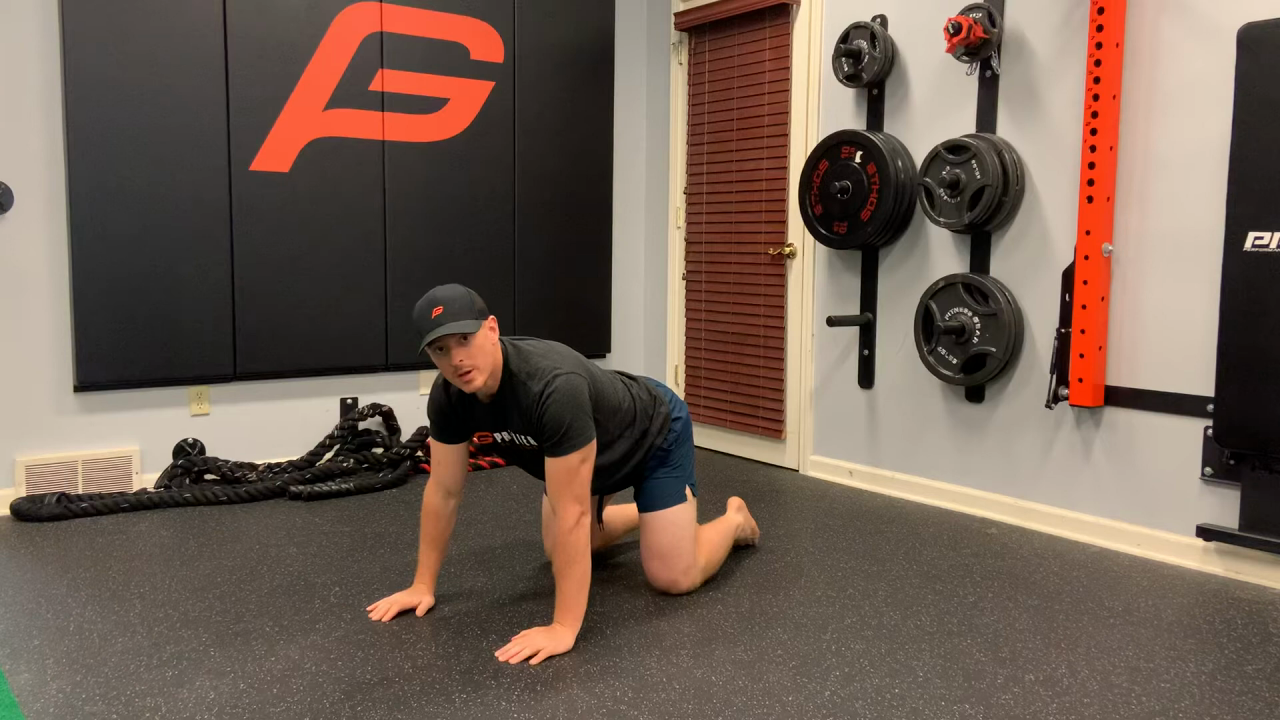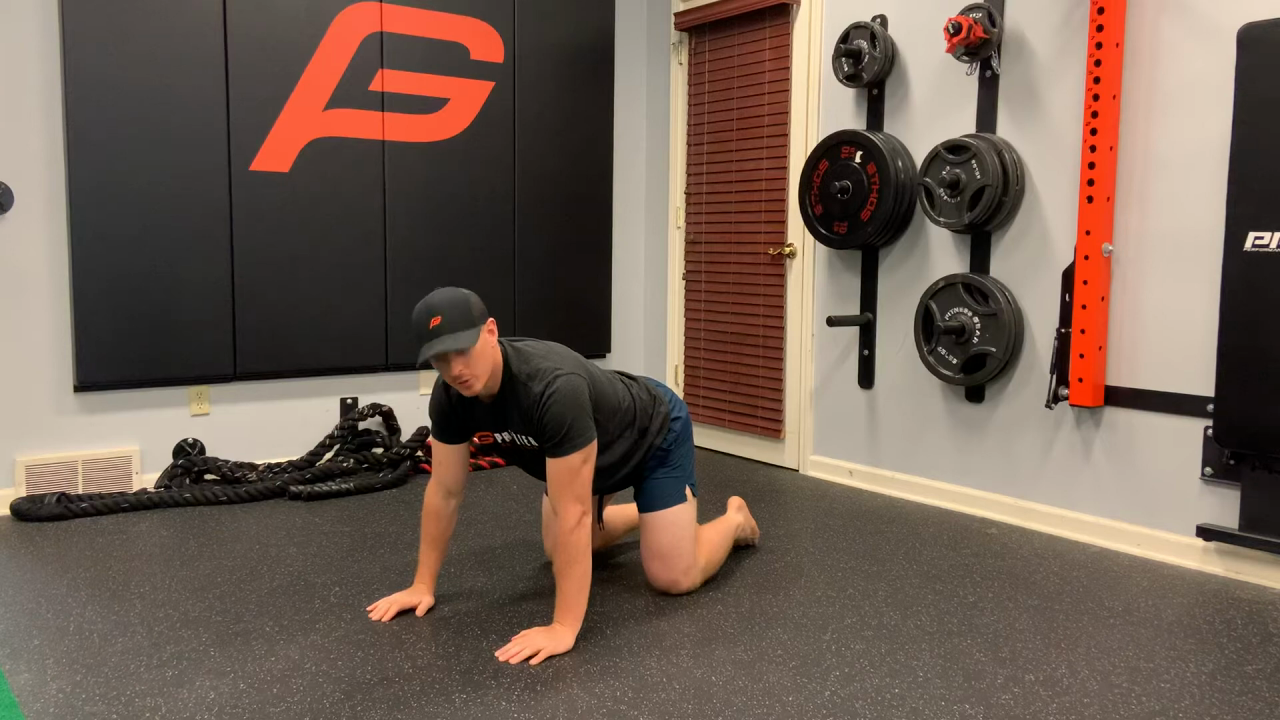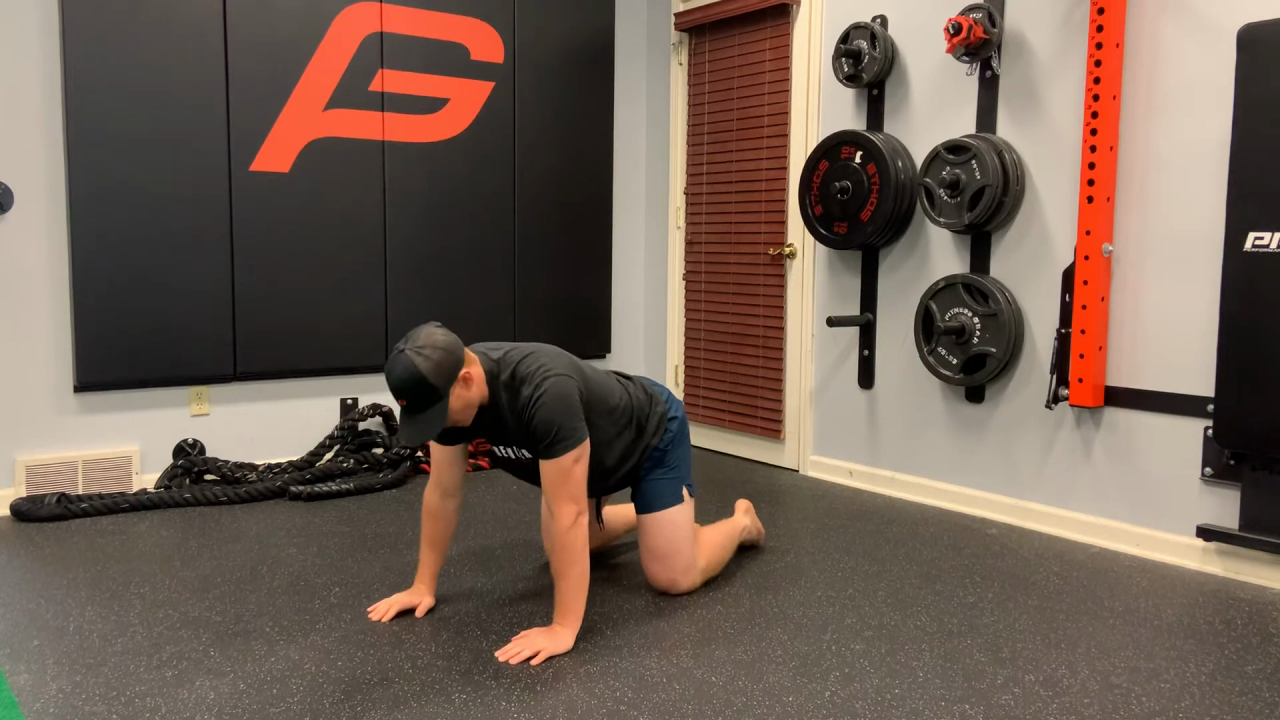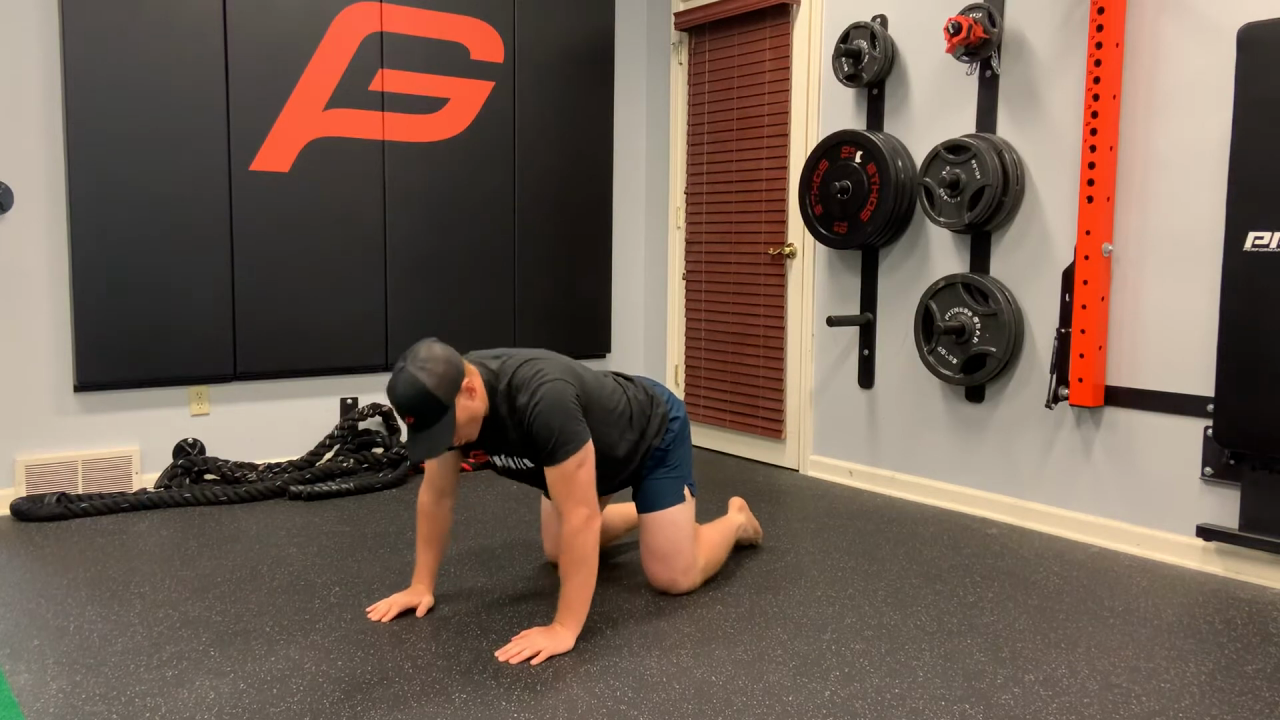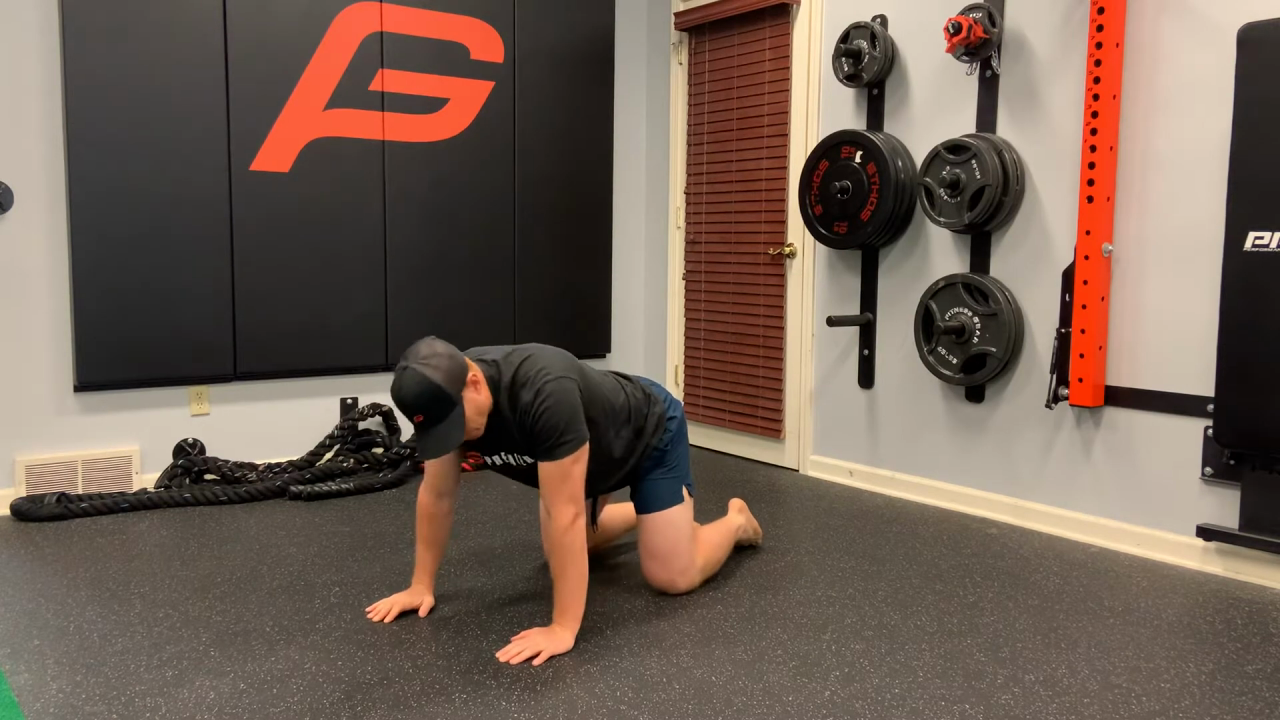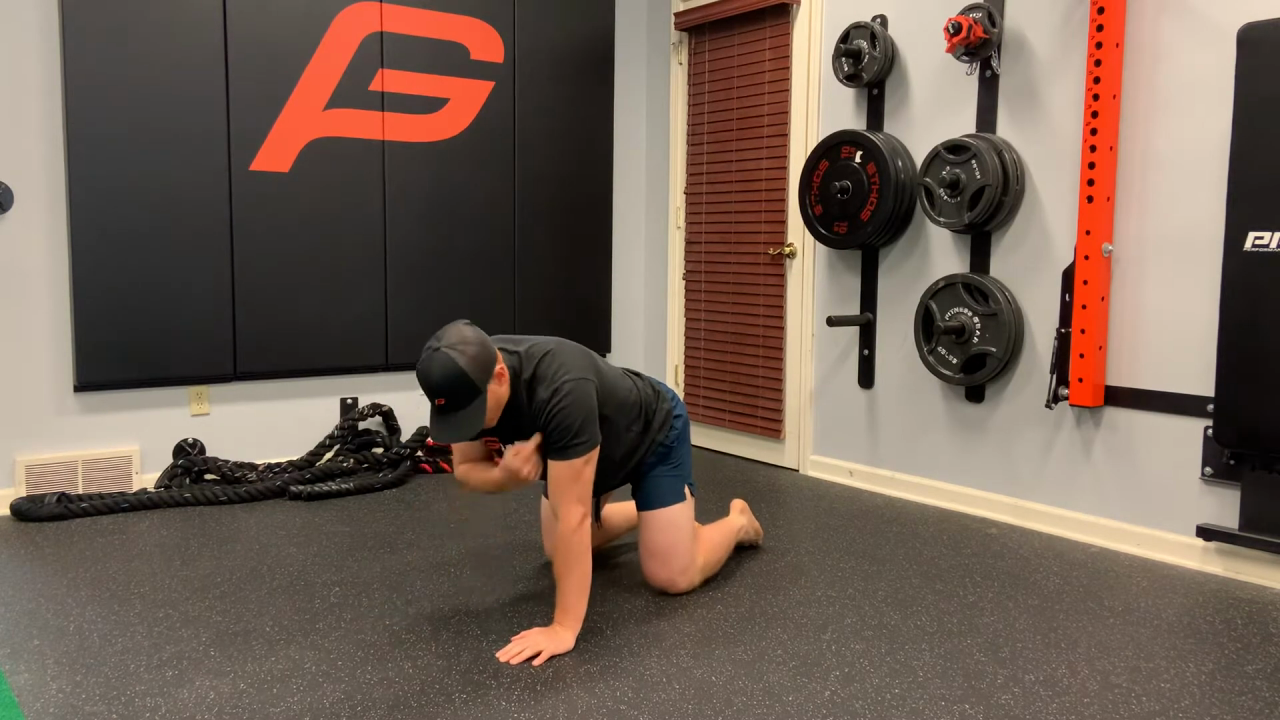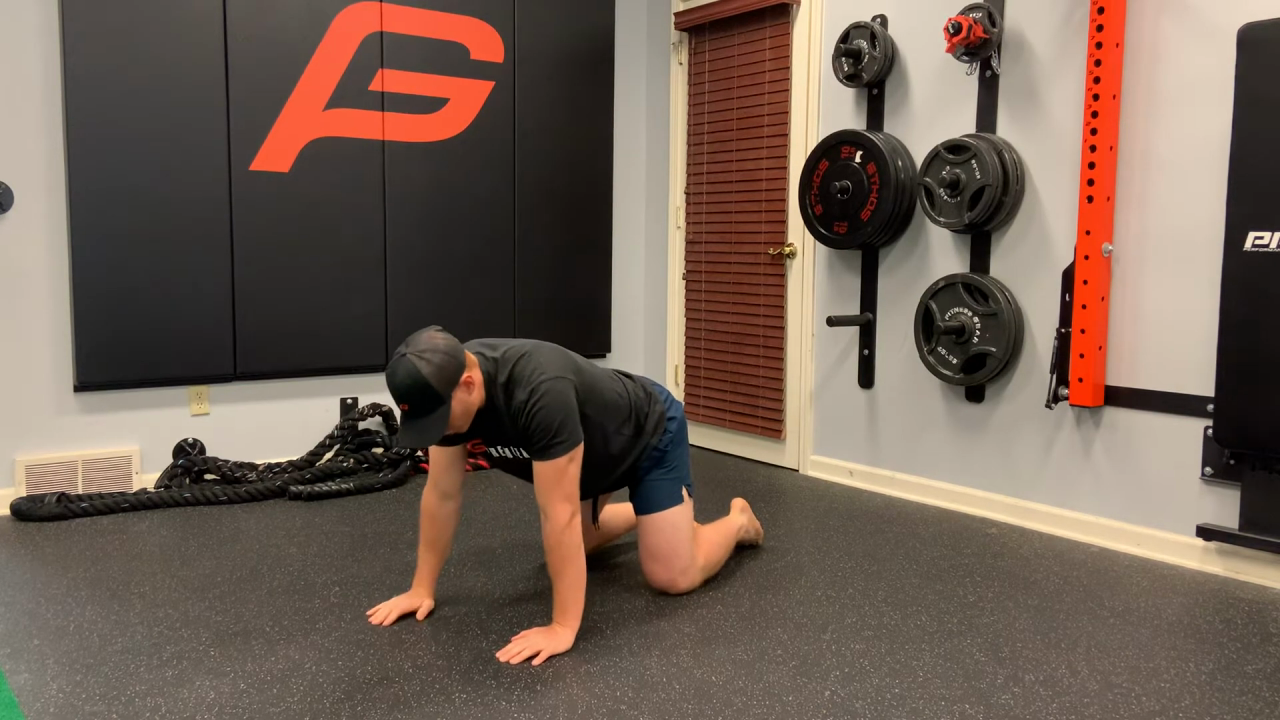
dt=0.7s
person 1, frame 1
left shoulder: (554, 386)
right shoulder: (449, 396)
left elbow: (571, 512)
right elbow: (443, 492)
left wrist: (564, 628)
right wrist: (423, 585)
left hip: (655, 433)
right hip: (596, 446)
left knee: (673, 578)
right knee: (560, 553)
left ankle: (735, 520)
right ankle: (643, 513)
person 1, frame 2
left shoulder: (554, 387)
right shoulder: (450, 394)
left elbow: (573, 512)
right elbow: (444, 492)
left wrist: (564, 627)
right wrist: (423, 585)
left hip: (655, 433)
right hip: (597, 447)
left knee: (673, 578)
right knee: (560, 553)
left ankle: (734, 521)
right ankle: (642, 513)
person 1, frame 3
left shoulder: (544, 391)
right shoulder: (448, 389)
left elbow: (568, 512)
right elbow: (443, 494)
left wrist: (563, 628)
right wrist: (423, 585)
left hip: (652, 434)
right hip: (595, 446)
left knee: (674, 577)
right knee: (559, 554)
left ankle: (741, 522)
right ankle: (643, 514)
person 1, frame 4
left shoulder: (542, 400)
right shoulder: (443, 400)
left elbow: (580, 515)
right elbow: (436, 495)
left wrist: (565, 628)
right wrist: (422, 585)
left hip: (654, 432)
right hip: (600, 437)
left knee: (674, 577)
right knee: (559, 552)
left ankle: (736, 521)
right ankle: (640, 511)
person 1, frame 5
left shoulder: (544, 394)
right shoulder: (446, 398)
left elbow: (566, 513)
right elbow: (436, 494)
left wrist: (563, 629)
right wrist: (421, 585)
left hip: (651, 432)
right hip: (600, 443)
left knee: (672, 577)
right knee: (559, 553)
left ankle: (735, 521)
right ankle: (642, 512)
person 1, frame 6
left shoulder: (562, 389)
right shoulder: (463, 385)
left elbow: (572, 512)
right elbow: (466, 466)
left wrist: (565, 628)
right wrist: (507, 475)
left hip: (654, 432)
right hip: (589, 448)
left knee: (673, 577)
right knee: (559, 553)
left ankle: (738, 522)
right ankle: (642, 512)
person 1, frame 7
left shoulder: (541, 392)
right shoulder: (447, 389)
left elbow: (559, 513)
right elbow: (442, 494)
left wrist: (563, 628)
right wrist: (422, 588)
left hip: (651, 434)
right hip: (595, 444)
left knee: (672, 577)
right knee: (564, 550)
left ankle: (737, 522)
right ankle: (641, 513)
